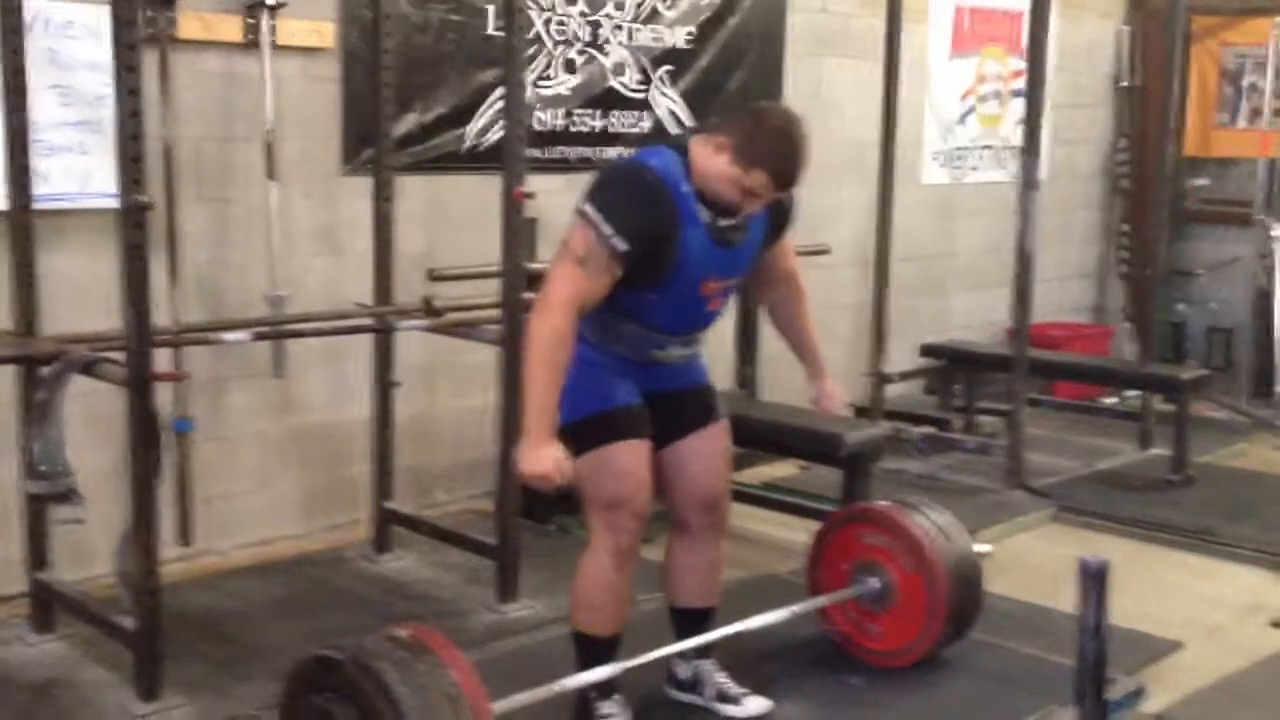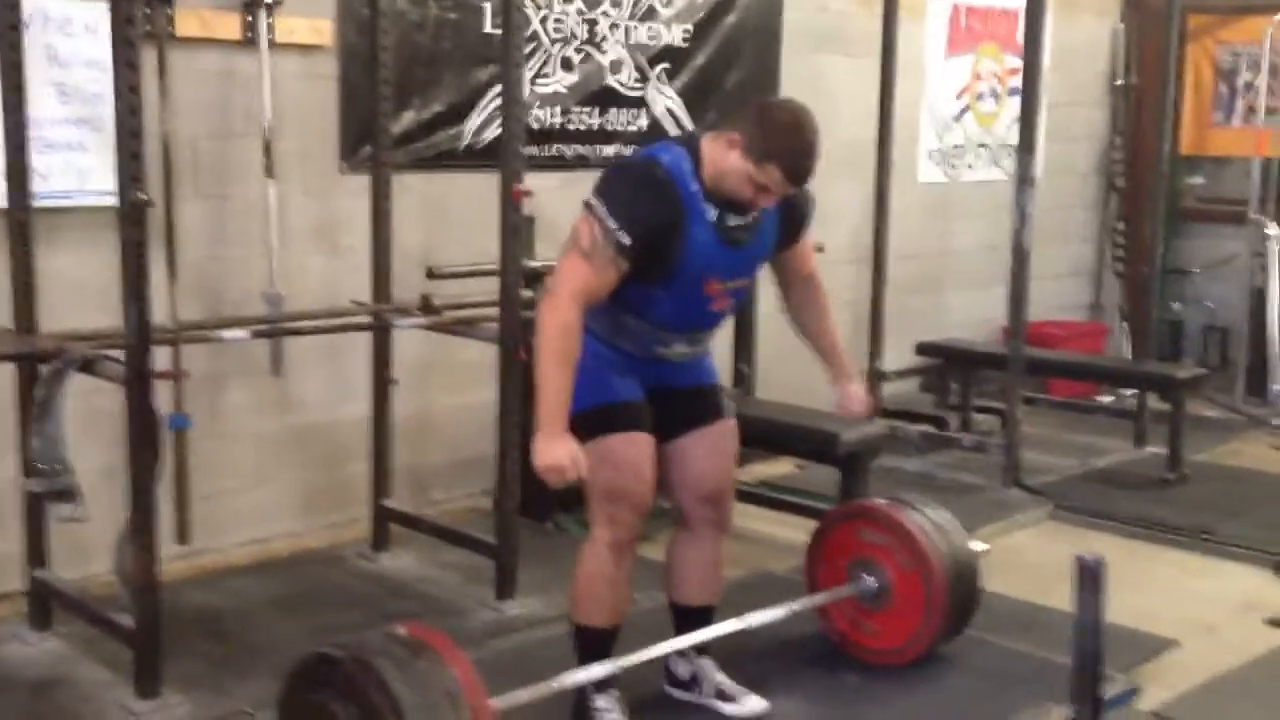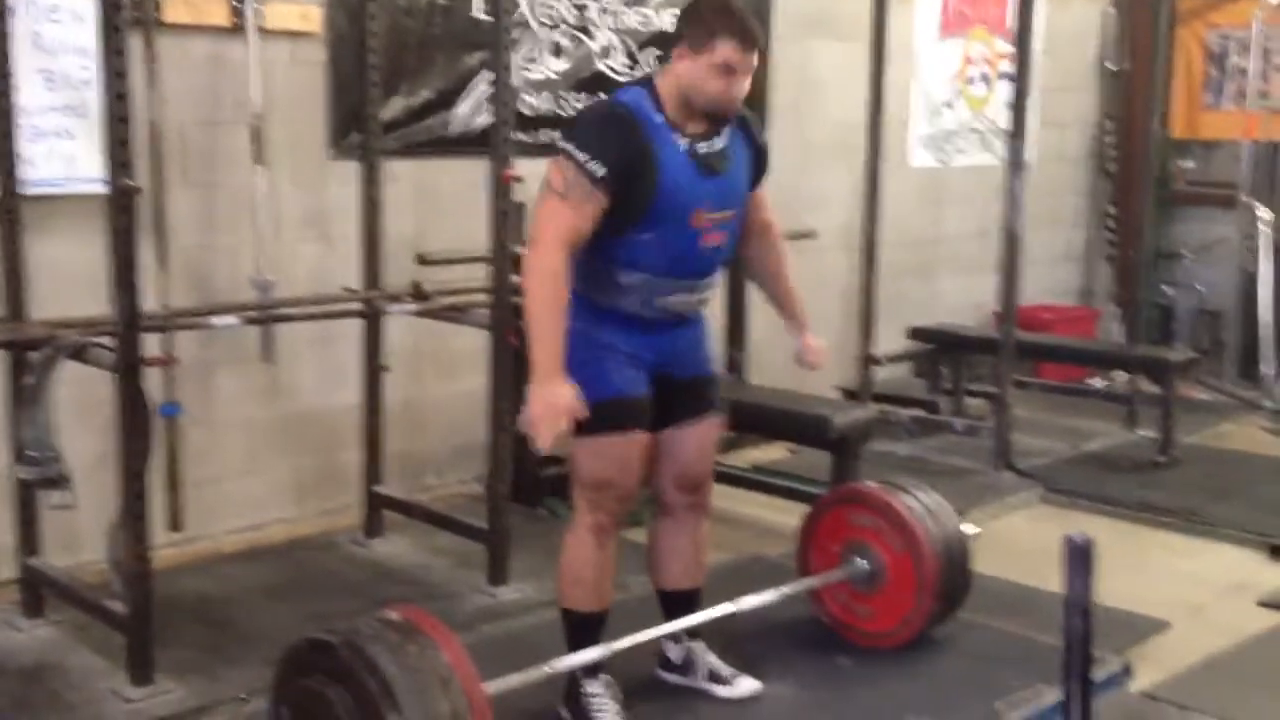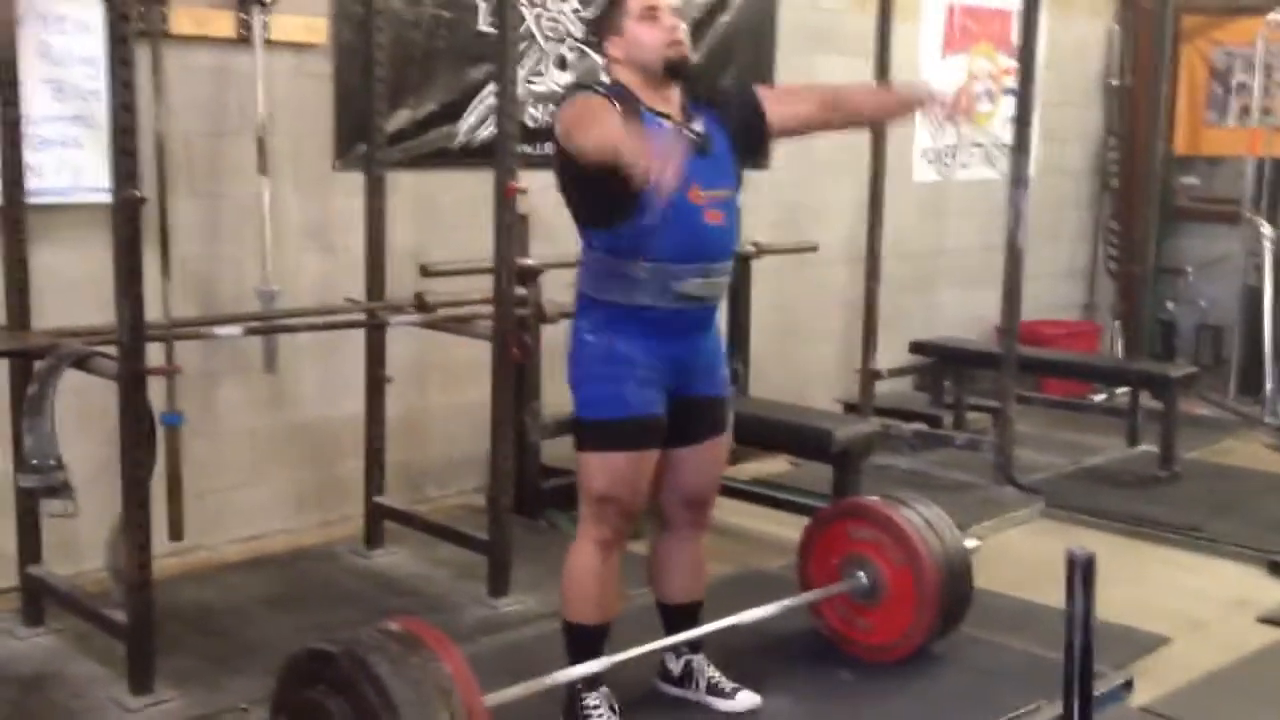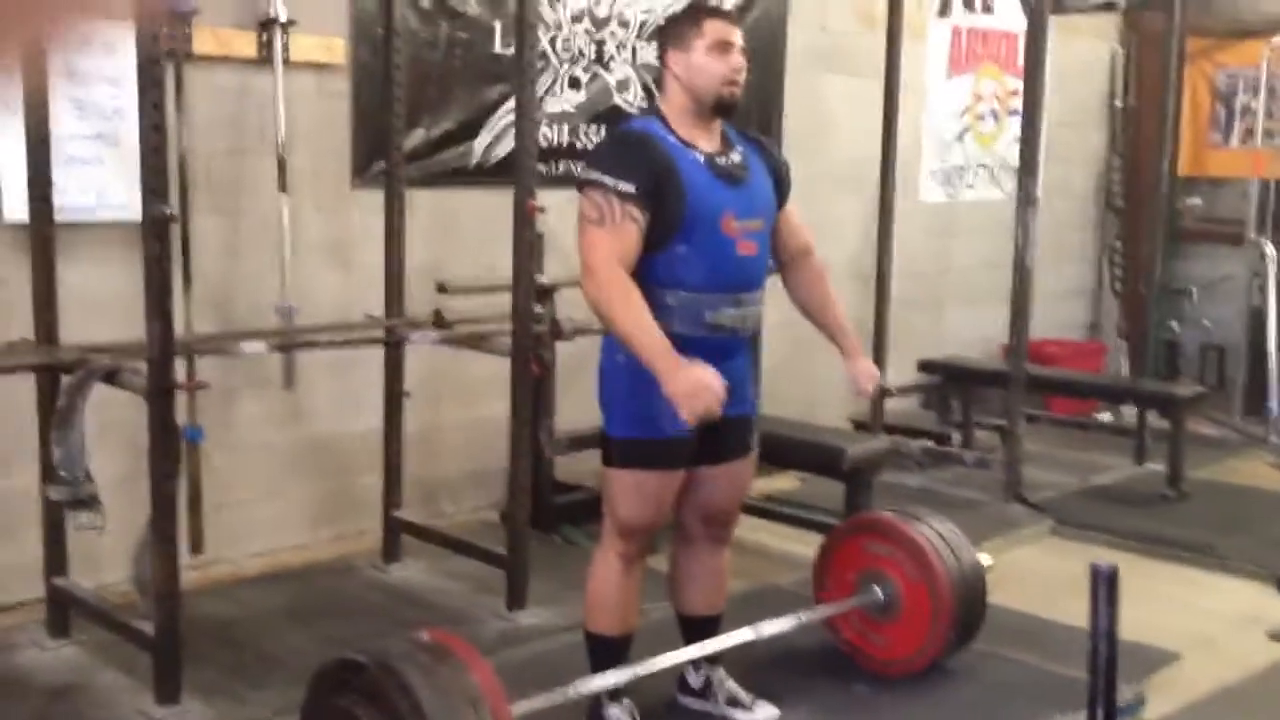
dt=1s
person 1, frame 1
left shoulder: (764, 199)
right shoulder: (639, 192)
left elbow: (779, 282)
right elbow: (557, 308)
left wrist: (817, 372)
right wrist: (537, 436)
left hip: (673, 363)
right hip: (599, 363)
left knee: (705, 513)
right knee: (621, 529)
left ankle: (693, 667)
person 1, frame 2
left shoulder: (781, 201)
right shoulder: (647, 187)
left elbow: (801, 283)
right elbow: (563, 301)
left wrist: (842, 375)
right wrist: (551, 430)
left hip: (682, 360)
right hip: (606, 359)
left knee: (709, 511)
right knee: (621, 523)
left ankle: (690, 665)
person 1, frame 3
left shoulder: (742, 137)
right shoulder: (613, 130)
left elbow: (758, 235)
right elbow: (548, 248)
left wrist: (798, 324)
right wrist: (548, 377)
left hip: (681, 336)
right hip: (605, 340)
left knee: (688, 495)
right knee: (602, 510)
left ankle: (682, 647)
person 1, frame 4
left shoulder: (723, 113)
right shoulder: (600, 108)
left elbow: (823, 105)
right elbow: (587, 131)
left wrist: (915, 97)
right wrist: (636, 145)
left hip: (698, 340)
right hip: (622, 343)
left knee: (689, 508)
right knee: (608, 520)
left ankle: (683, 660)
person 1, frame 5
left shoulder: (759, 159)
right shoulder: (633, 155)
left elbow: (798, 261)
right elbow: (603, 273)
left wrist: (850, 349)
right wrist: (671, 370)
left hip: (732, 369)
right hip: (659, 369)
left knee: (712, 527)
right knee: (630, 535)
